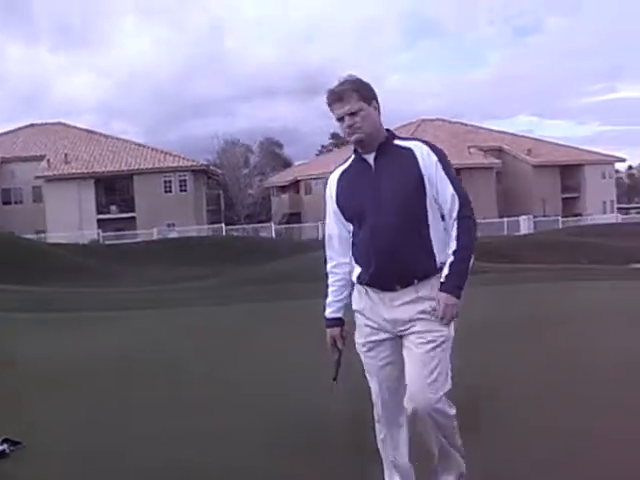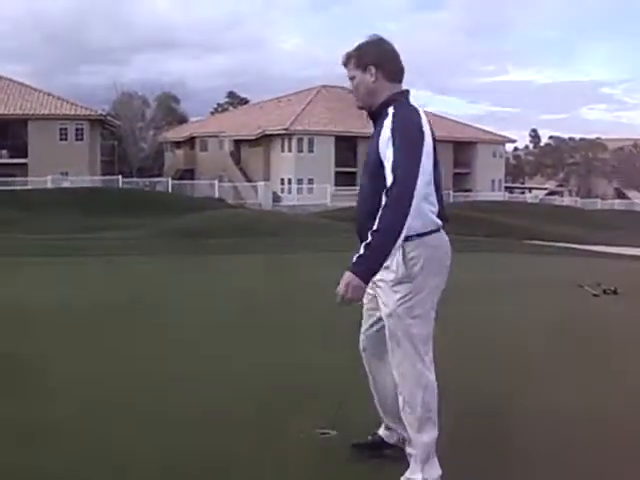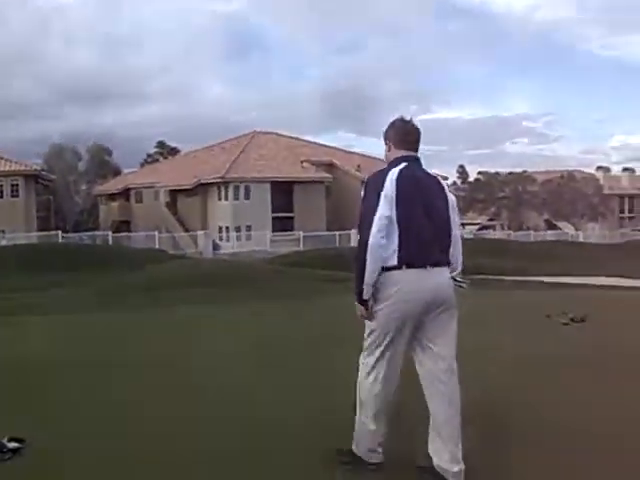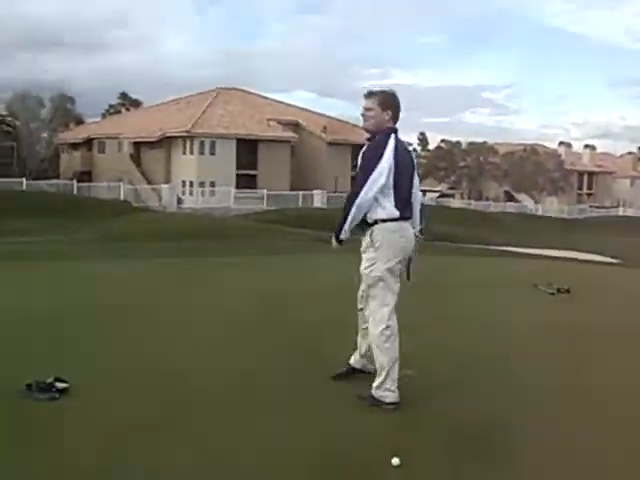
dt=0.7s
person 1, frame 1
left shoulder: (422, 155)
right shoulder: (339, 181)
left elbow: (462, 218)
right elbow: (338, 253)
left wrist: (452, 286)
right wrist: (334, 313)
left hip: (425, 298)
right hip: (371, 304)
left knee: (425, 398)
right knee: (386, 409)
person 1, frame 2
left shoulder: (405, 122)
right shoulder: (390, 122)
left elbow: (402, 201)
left wrist: (361, 268)
left hip: (412, 257)
right hip: (394, 256)
left knee: (410, 362)
right knee: (373, 346)
right ankle: (396, 432)
person 1, frame 3
left shoulder: (382, 180)
right shoulder: (439, 185)
left elbow: (371, 239)
right elbow: (455, 241)
left wrist: (363, 294)
right wrist: (446, 279)
left hip: (399, 283)
right hip: (440, 283)
left knee: (376, 371)
right knee: (442, 374)
left ankle: (366, 451)
person 1, frame 4
left shoulder: (379, 148)
right shoulder: (402, 150)
left elbow: (361, 195)
right elbow: (414, 196)
left wrist: (340, 233)
right wrist: (414, 234)
left hip: (384, 234)
right hip: (399, 231)
left knee: (380, 312)
right knee: (367, 303)
left ankle: (386, 391)
right ankle: (363, 361)
